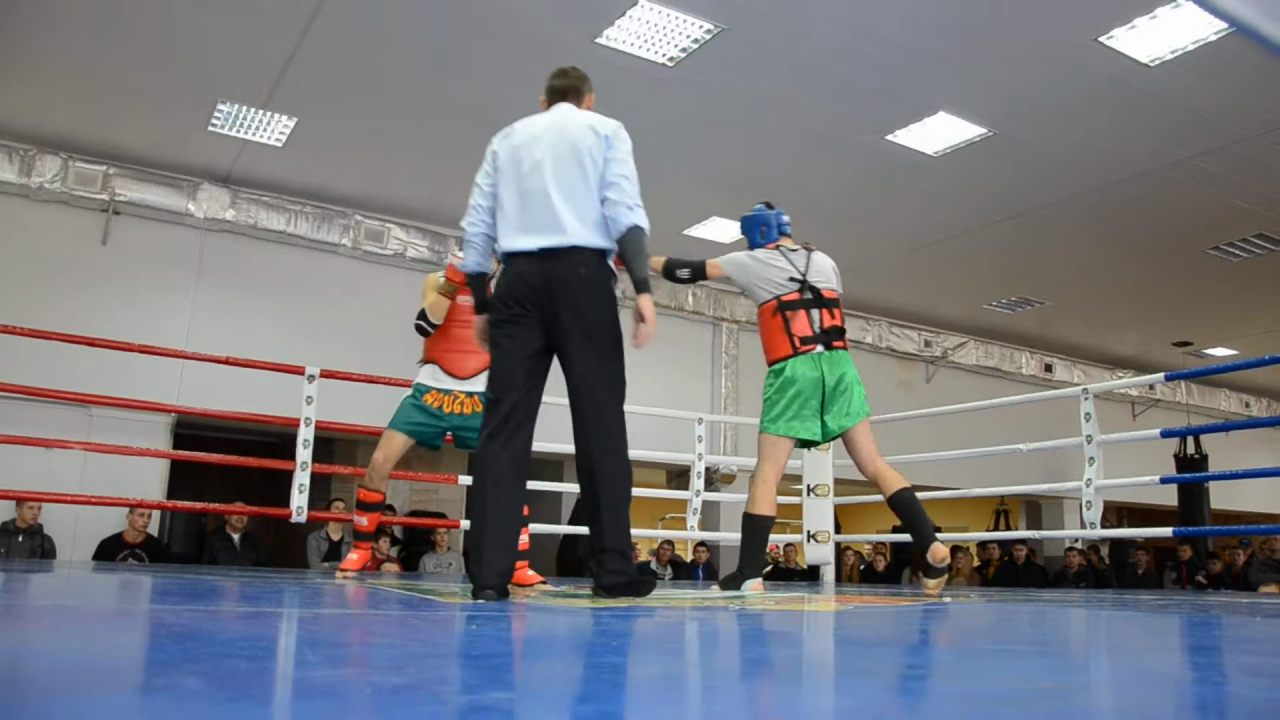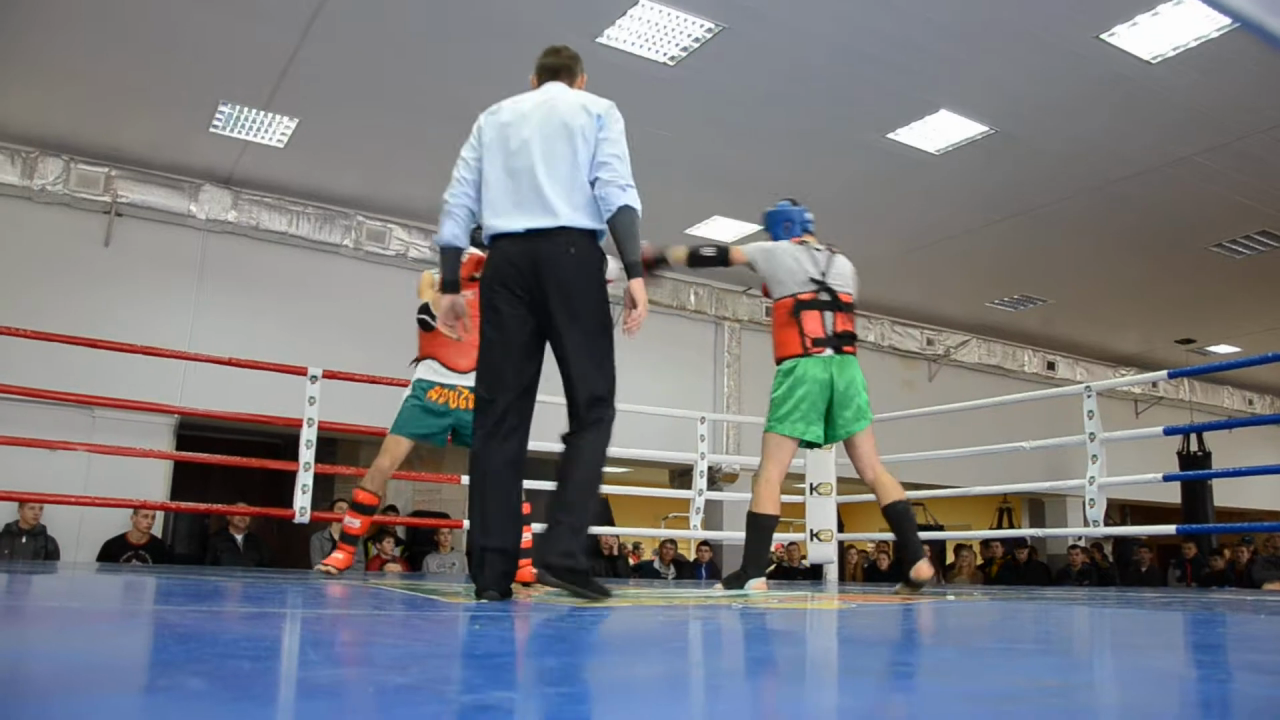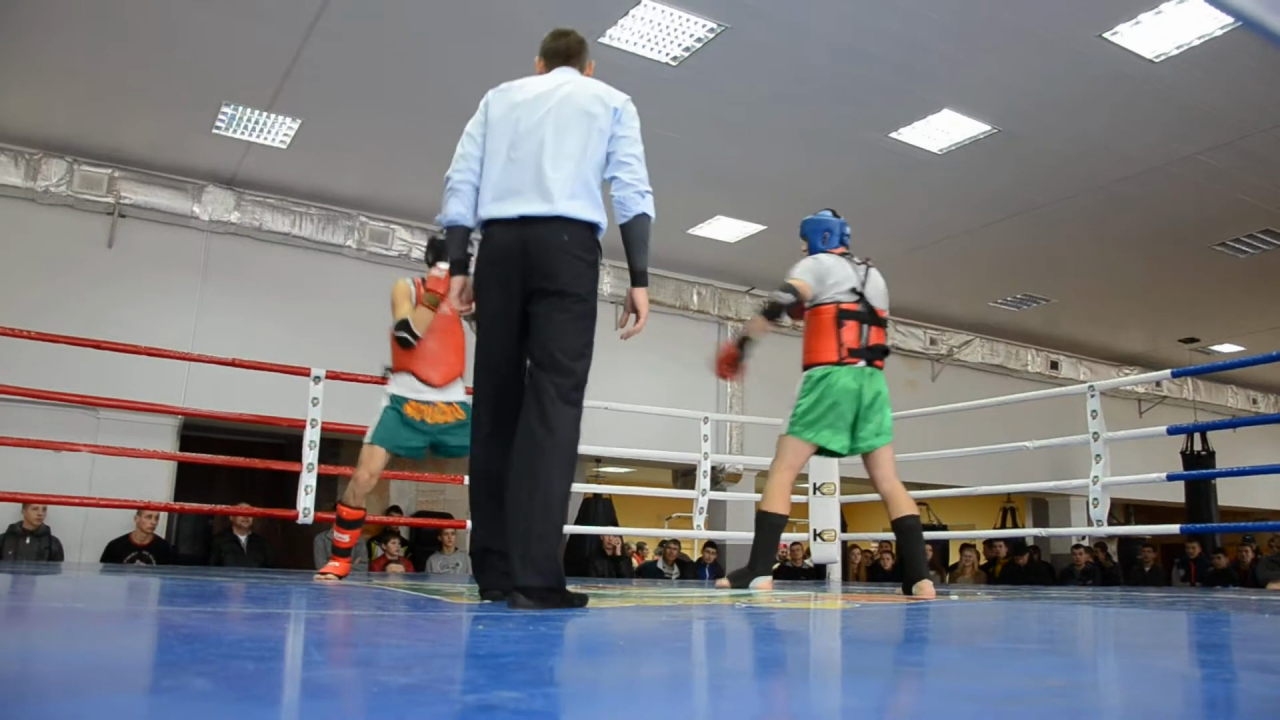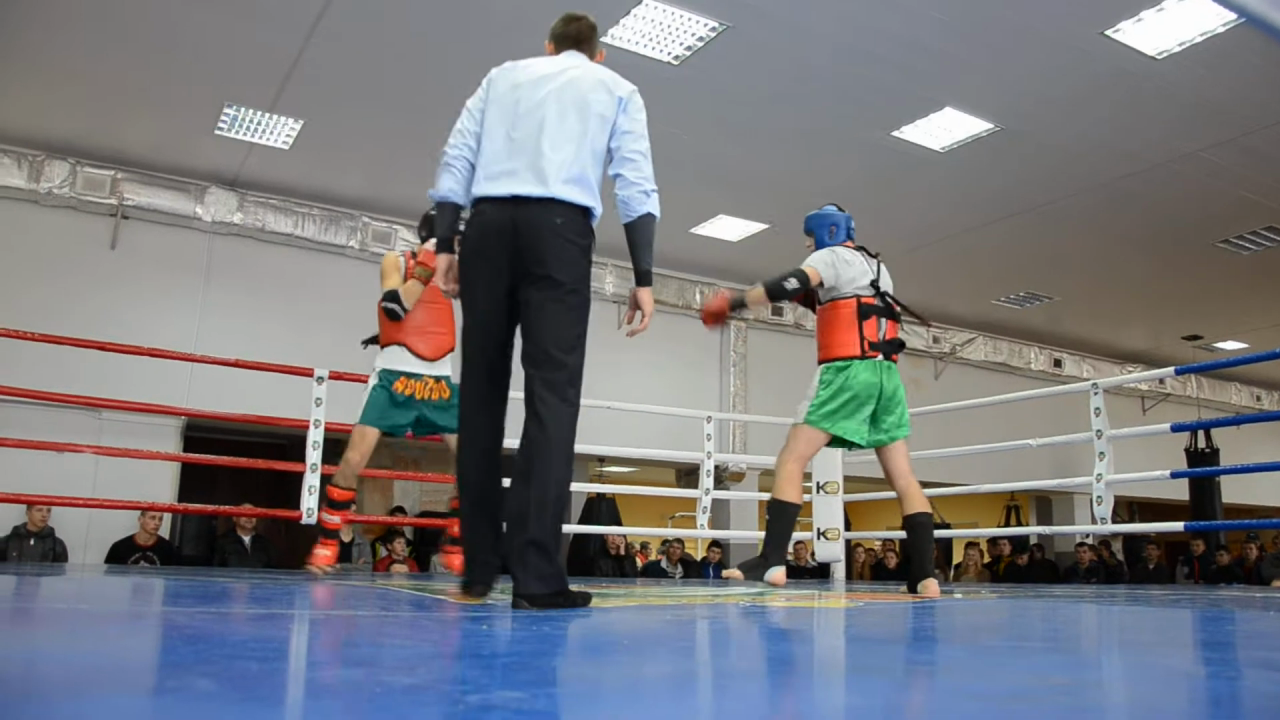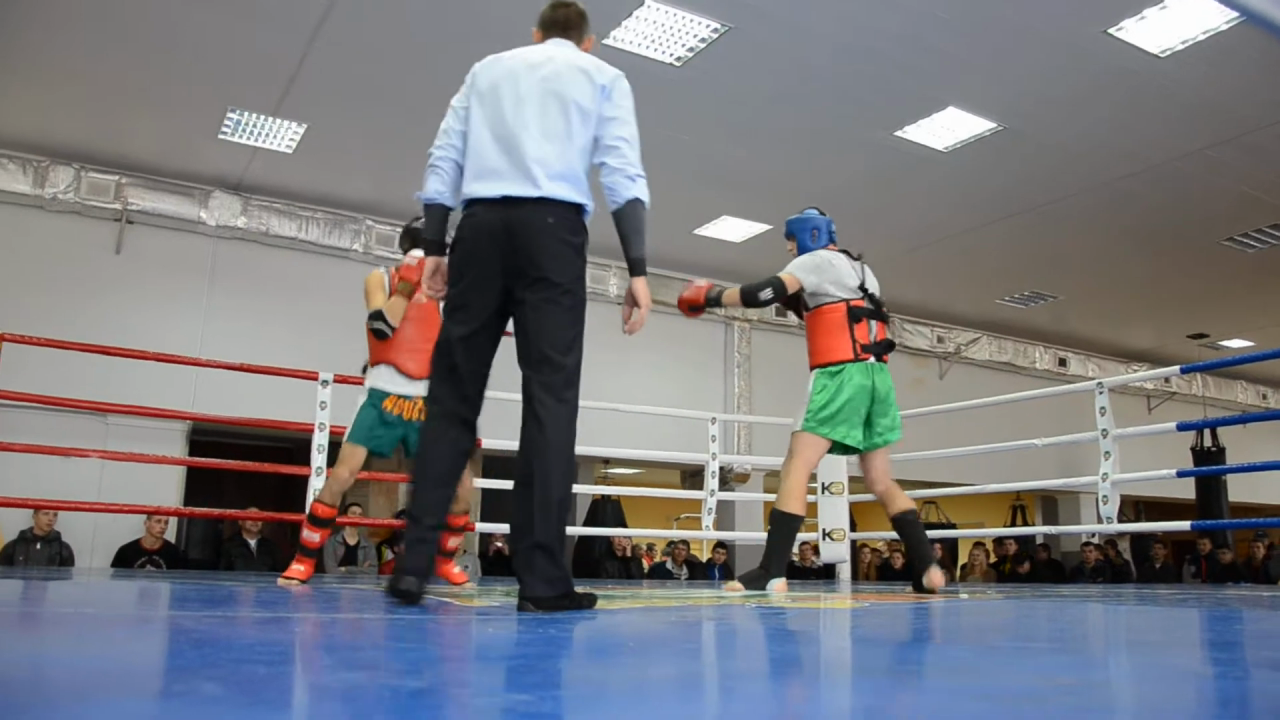
dt=0.2s
person 1, frame 1
left shoulder: (507, 138)
right shoulder: (606, 130)
left elbow: (477, 227)
right elbow: (624, 209)
left wrist: (481, 306)
right wrist: (642, 288)
left hip: (519, 278)
right hip: (582, 273)
left knee: (506, 421)
right knee: (600, 419)
left ankle: (489, 574)
right ankle: (612, 567)
person 1, frame 2
left shoulder: (494, 116)
right shoulder: (597, 110)
left elbow: (458, 202)
right elbow: (616, 190)
left wrist: (450, 286)
right wrist: (634, 272)
left hip: (507, 261)
right hip: (572, 255)
left knee: (500, 413)
right knee: (591, 403)
left ankle: (492, 572)
right ankle: (562, 548)
person 1, frame 3
left shoulder: (500, 96)
right shoulder: (610, 100)
left elbow: (461, 181)
right elbow: (631, 191)
left wrist: (458, 267)
right wrist: (639, 278)
left hip: (500, 245)
right hip: (566, 245)
left knee: (496, 404)
right knee: (557, 400)
left ankle: (494, 570)
right ankle: (534, 570)
person 1, frame 4
left shoulder: (504, 75)
right shoulder: (618, 90)
left elbow: (456, 159)
right elbow: (636, 187)
left wrist: (446, 244)
right wrist: (642, 277)
left hip: (489, 225)
right hip: (560, 230)
left knee: (482, 392)
right knee: (552, 395)
left ankle: (480, 563)
right ankle: (535, 577)
person 1, frame 5
left shoulder: (488, 68)
right shoulder: (603, 77)
left elbow: (443, 160)
right elbow: (622, 175)
left wrist: (435, 247)
right wrist: (636, 269)
left hip: (482, 226)
right hip: (552, 229)
left knee: (453, 393)
right knee: (550, 398)
left ankle: (414, 559)
right ankle: (542, 579)
person 2, frame 1
left shoulder: (751, 261)
right shoulder: (824, 261)
left elbow: (690, 271)
left hip: (794, 370)
right hip: (837, 364)
left knee: (767, 473)
right knee: (873, 464)
left ankle: (748, 573)
right ankle: (930, 545)
person 2, frame 2
left shoulder: (776, 252)
right shoulder: (844, 265)
left elbow: (714, 254)
left wrist: (658, 256)
left hip: (801, 370)
right hip: (845, 367)
left knee: (770, 473)
right knee: (872, 470)
left ankle: (752, 572)
right ankle: (916, 561)
person 2, frame 3
left shoulder: (817, 265)
right shoulder: (875, 277)
left elbow: (781, 301)
left wrist: (741, 343)
left hip: (830, 377)
right hip: (872, 380)
left knee: (781, 473)
right knee: (888, 483)
left ankle: (758, 570)
right ankle: (919, 576)
person 2, frame 4
left shoulder: (832, 256)
right shoulder: (878, 269)
left elbow: (791, 284)
left wrist: (734, 302)
right wrist: (814, 299)
left hip: (847, 371)
right hip: (887, 374)
left knee: (791, 461)
right knee: (903, 478)
left ankle: (771, 561)
right ankle: (924, 575)
person 2, frame 5
left shoulder: (816, 261)
right shoulder: (861, 270)
left elbow: (767, 292)
left wrist: (711, 297)
right wrist: (797, 301)
left hip: (840, 375)
right hip: (877, 376)
left knee: (796, 470)
right knee: (881, 483)
left ankle: (772, 572)
right ankle: (927, 566)
person 3, frame 1
right shoulder: (438, 281)
right elbow: (424, 326)
right wrist: (453, 282)
left hip: (476, 397)
right hip: (431, 391)
right knee: (379, 463)
left ankle: (516, 565)
right ankle: (360, 549)
person 3, frame 2
right shoulder: (433, 279)
right elbow: (427, 321)
right wrist: (458, 275)
left hip: (475, 394)
right hip: (431, 389)
right knee: (384, 466)
right ankle: (345, 550)
person 3, frame 3
right shoulder: (406, 288)
right elbow: (406, 337)
right wrist: (436, 293)
left hip: (453, 407)
right hip: (405, 402)
right knee: (362, 479)
right ankle: (340, 558)
person 3, frame 4
right shoulder: (396, 262)
right elbow: (393, 309)
right wrist: (425, 268)
left hip: (439, 383)
right hip: (395, 378)
right knee: (354, 459)
right ankle: (327, 544)
person 3, frame 5
right shoulder: (380, 279)
right elbow: (380, 328)
right wrist: (408, 283)
left hip: (428, 402)
right hip: (384, 395)
left knee: (463, 488)
right knee: (340, 478)
left ankle: (444, 560)
right ankle: (304, 561)
